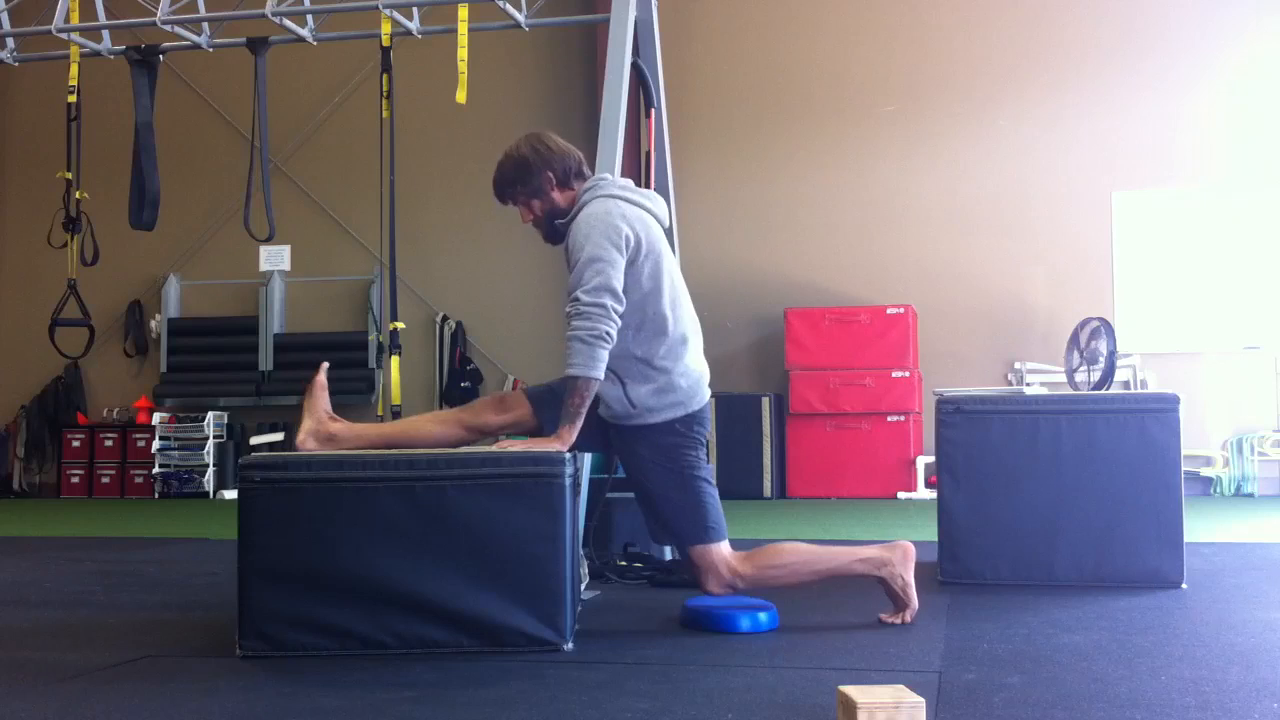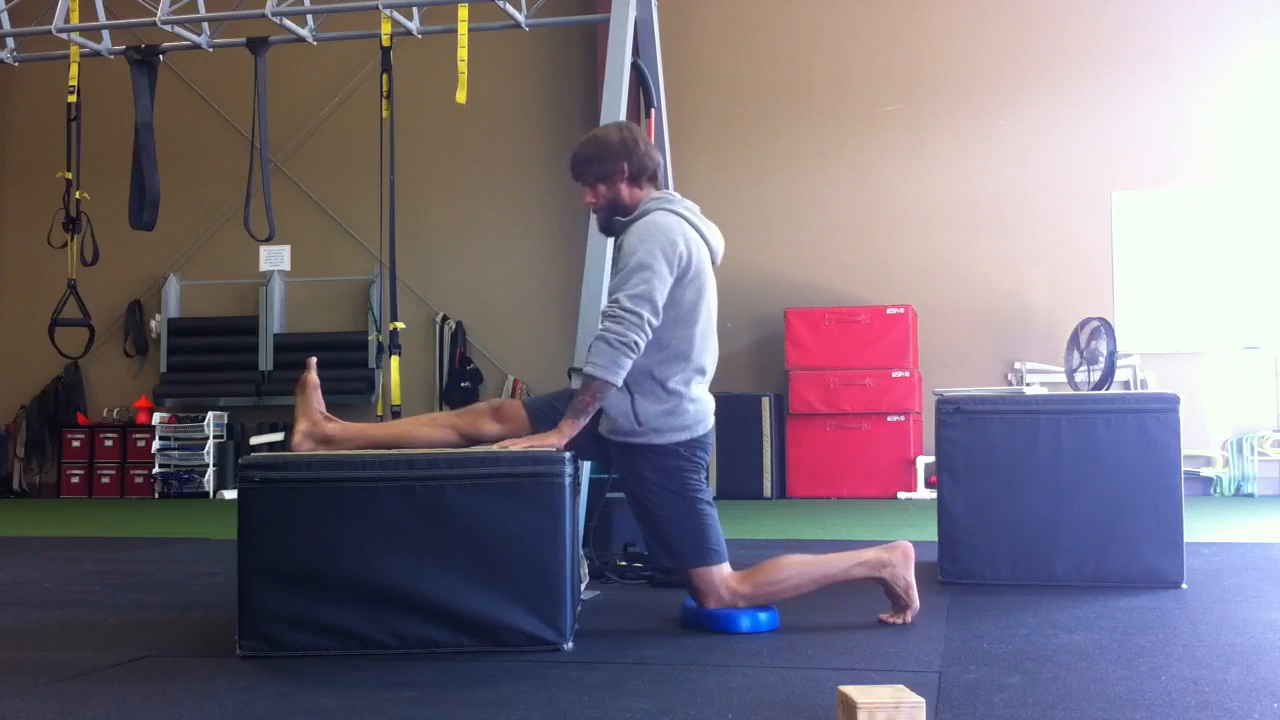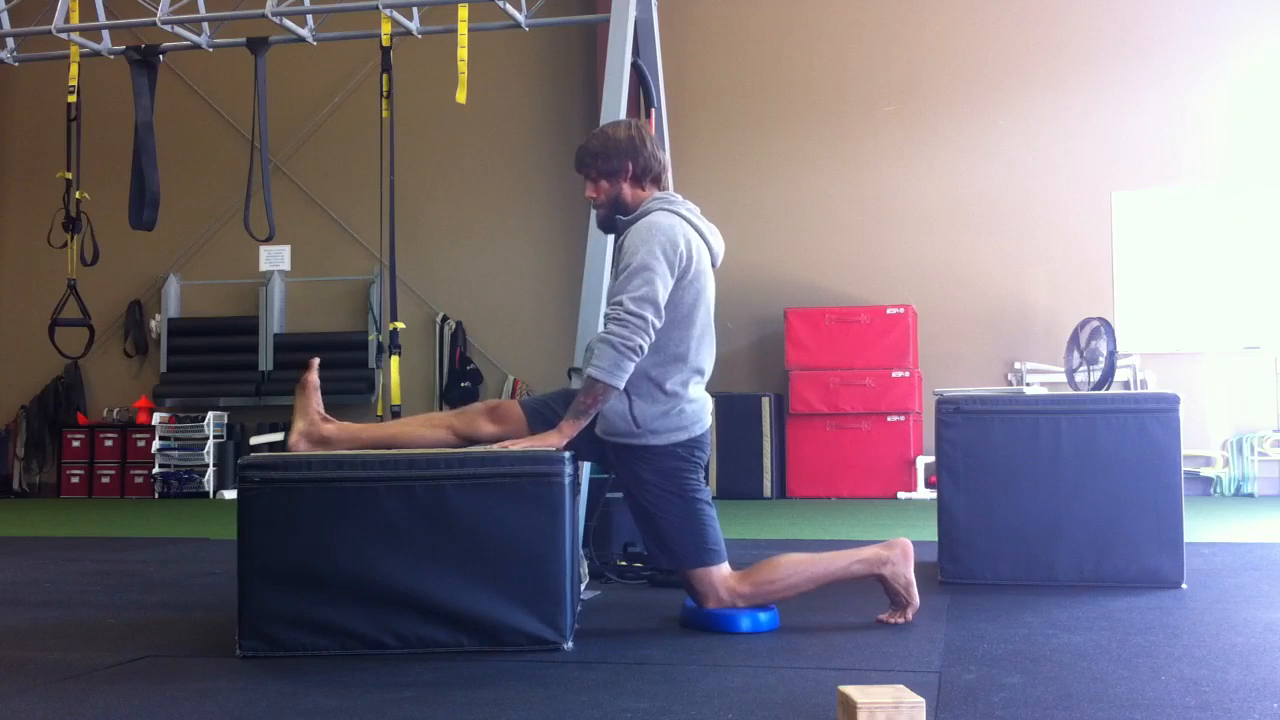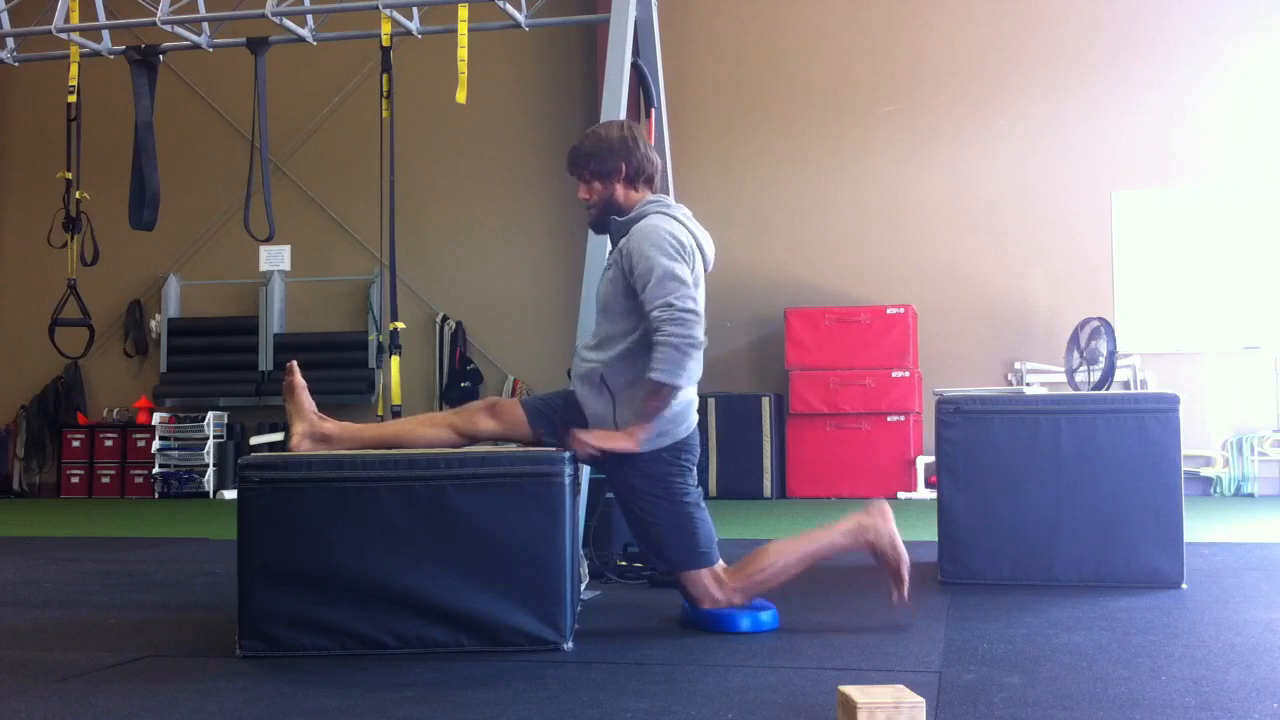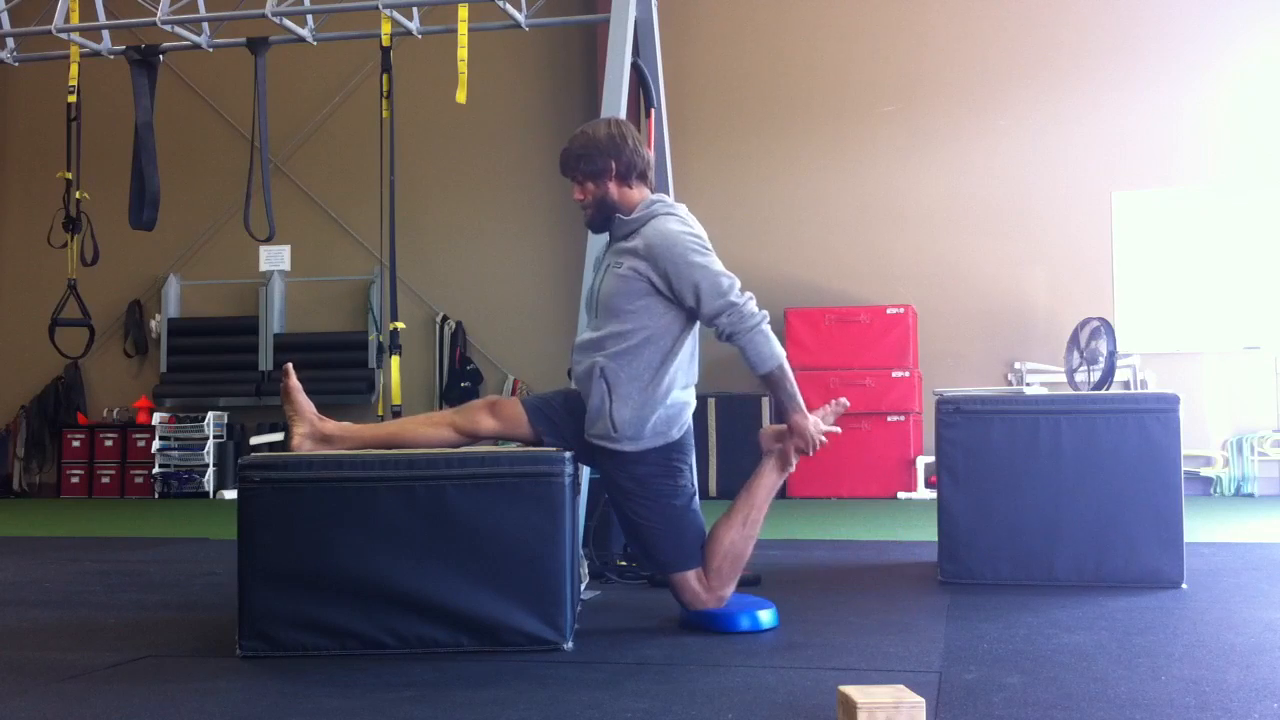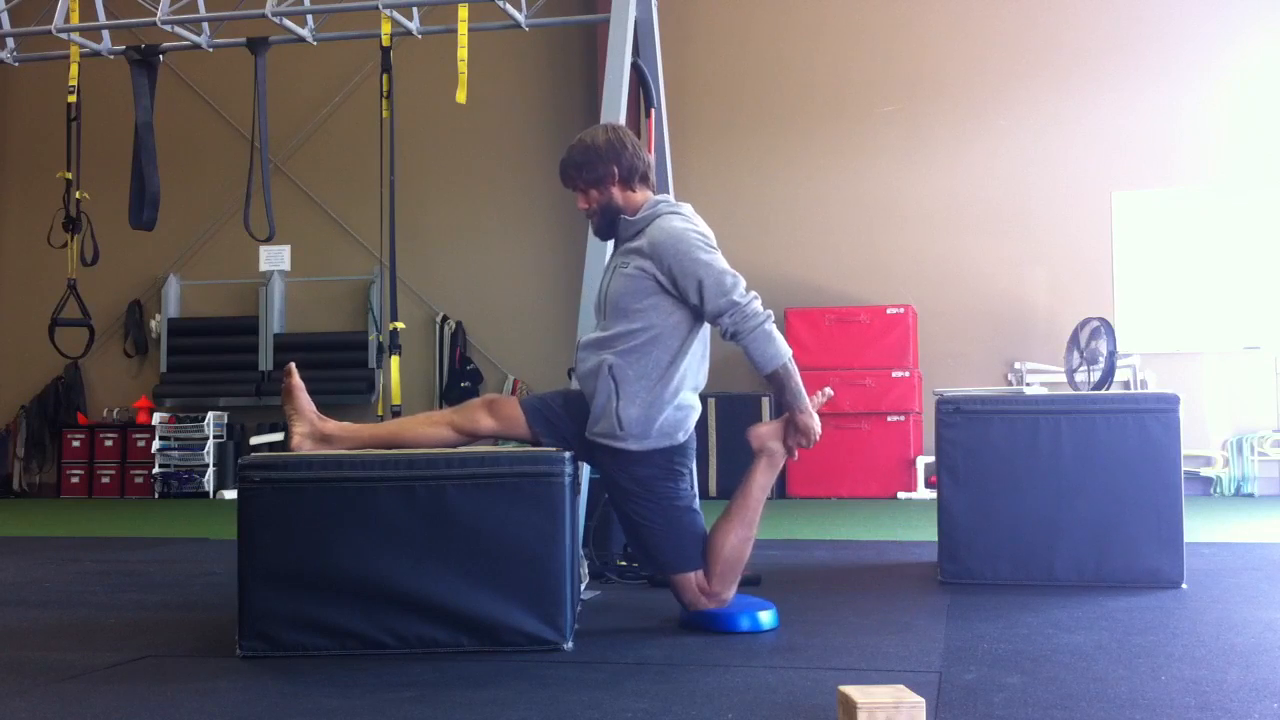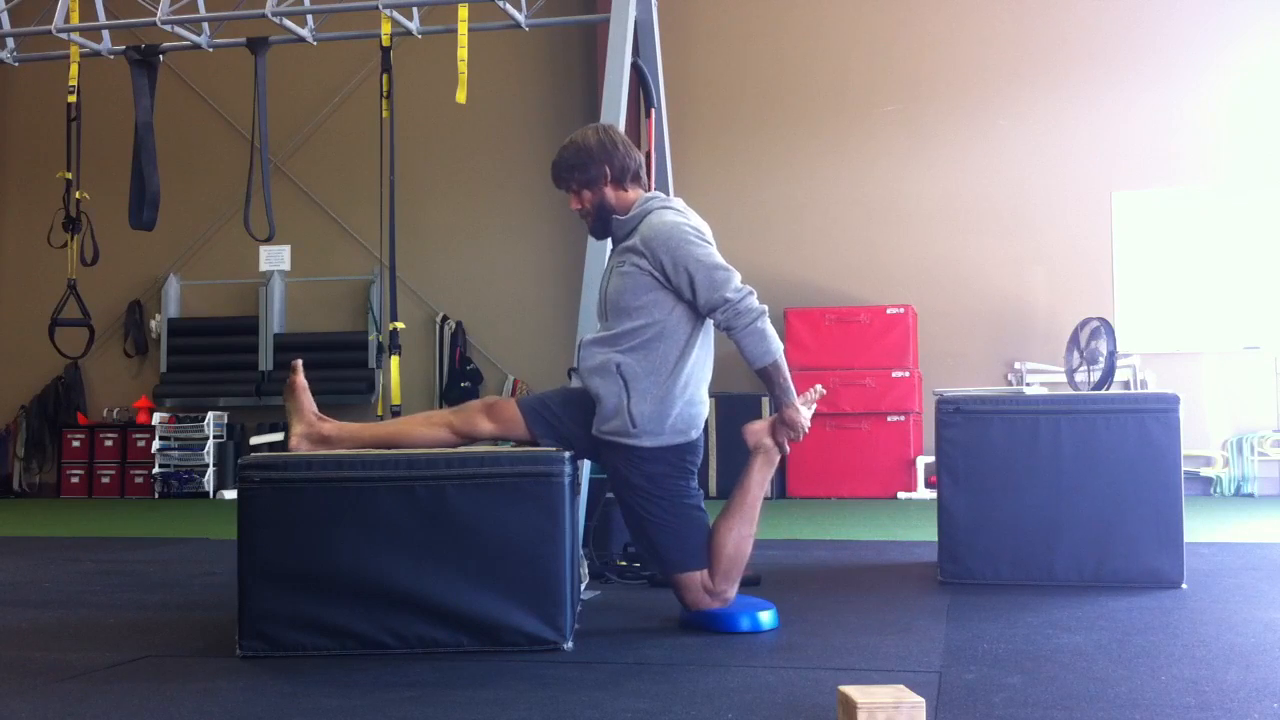
dt=0.5s
person 1, frame 1
left shoulder: (597, 219)
right shoulder: (613, 210)
left elbow: (593, 332)
left wrist: (563, 433)
left hip: (657, 411)
right hip: (636, 395)
left knee: (723, 577)
right knee: (492, 411)
left ankle: (883, 560)
right ankle: (335, 434)
person 1, frame 2
left shoulder: (654, 232)
right shoulder: (665, 227)
left elbow: (619, 340)
left wrist: (562, 430)
left hip: (656, 431)
right hip: (638, 413)
left knee: (722, 595)
right knee: (489, 418)
left ankle: (882, 562)
right ankle: (330, 434)
person 1, frame 3
left shoulder: (655, 231)
right shoulder: (664, 227)
left elbow: (623, 341)
left wrist: (563, 430)
left hip: (653, 431)
right hip: (636, 415)
left knee: (722, 595)
right knee: (486, 419)
left ankle: (881, 559)
right ankle: (328, 435)
person 1, frame 4
left shoulder: (653, 234)
right shoulder: (644, 231)
left elbow: (682, 341)
left wrist: (632, 431)
left hip: (643, 432)
right hip: (603, 409)
left knee: (719, 592)
right knee: (484, 416)
left ankle: (861, 530)
right ankle: (329, 435)
person 1, frame 5
left shoulder: (665, 235)
right shoulder: (627, 237)
left elbow: (745, 322)
left wrist: (798, 418)
left hip: (643, 437)
right hip: (598, 414)
left knee: (707, 594)
right knee: (483, 417)
right ankle: (329, 435)
person 1, frame 6
left shoulder: (671, 234)
right shoulder: (636, 238)
left elbow: (748, 318)
left wrist: (798, 410)
left hip: (644, 436)
right hip: (601, 411)
left knee: (708, 594)
right knee: (484, 415)
right ankle: (328, 434)
person 1, frame 7
left shoulder: (665, 229)
right shoulder: (634, 234)
left elbow: (743, 311)
left wrist: (788, 406)
left hip: (652, 432)
right hip: (604, 408)
left knee: (710, 594)
right knee: (482, 417)
right ankle: (327, 435)
